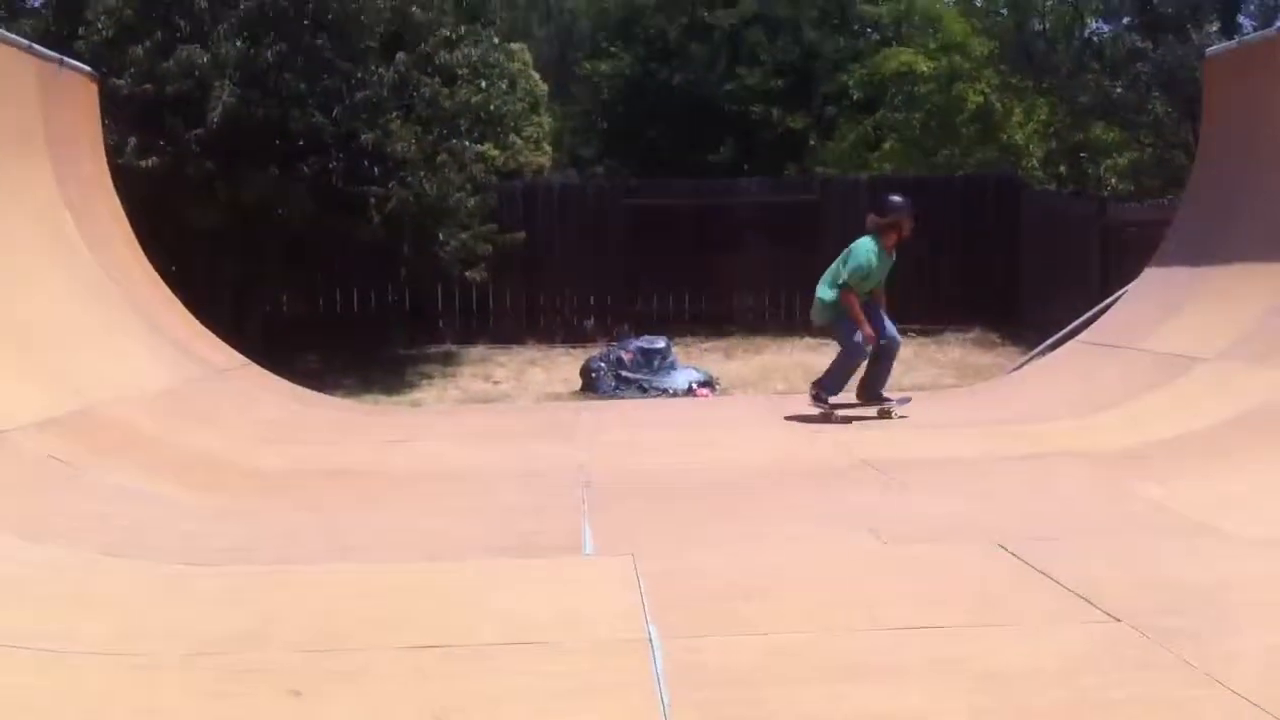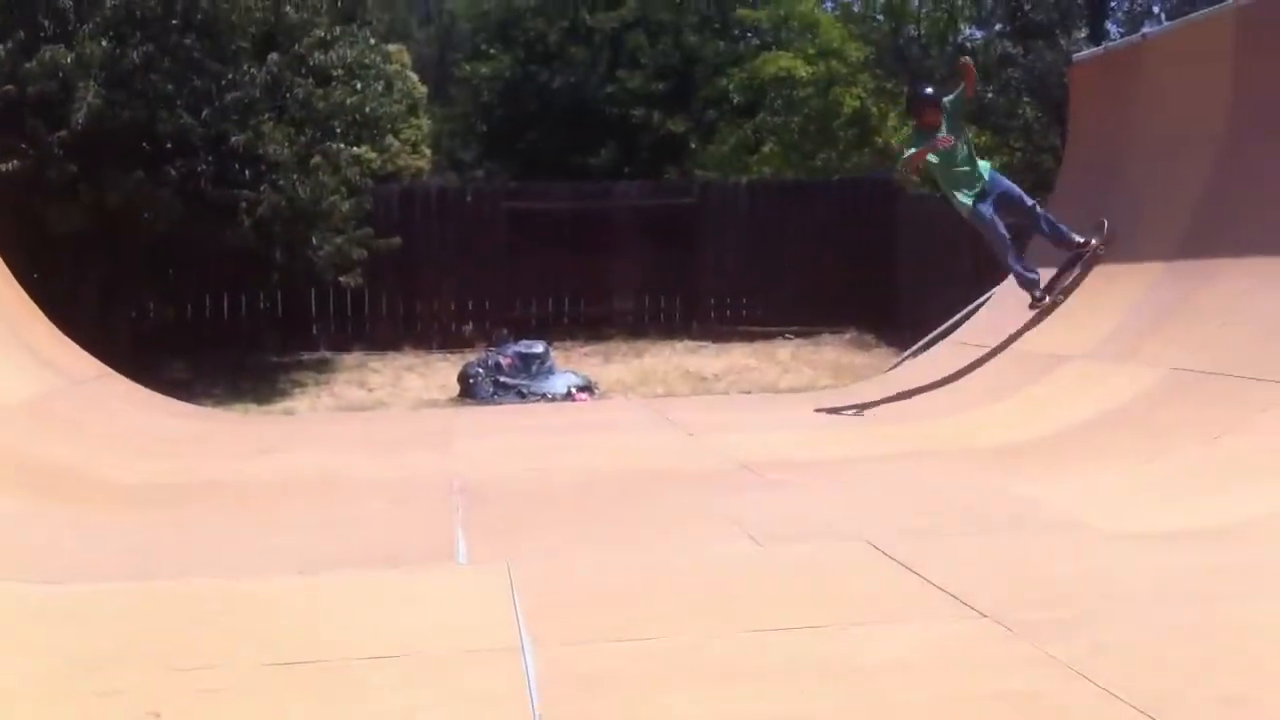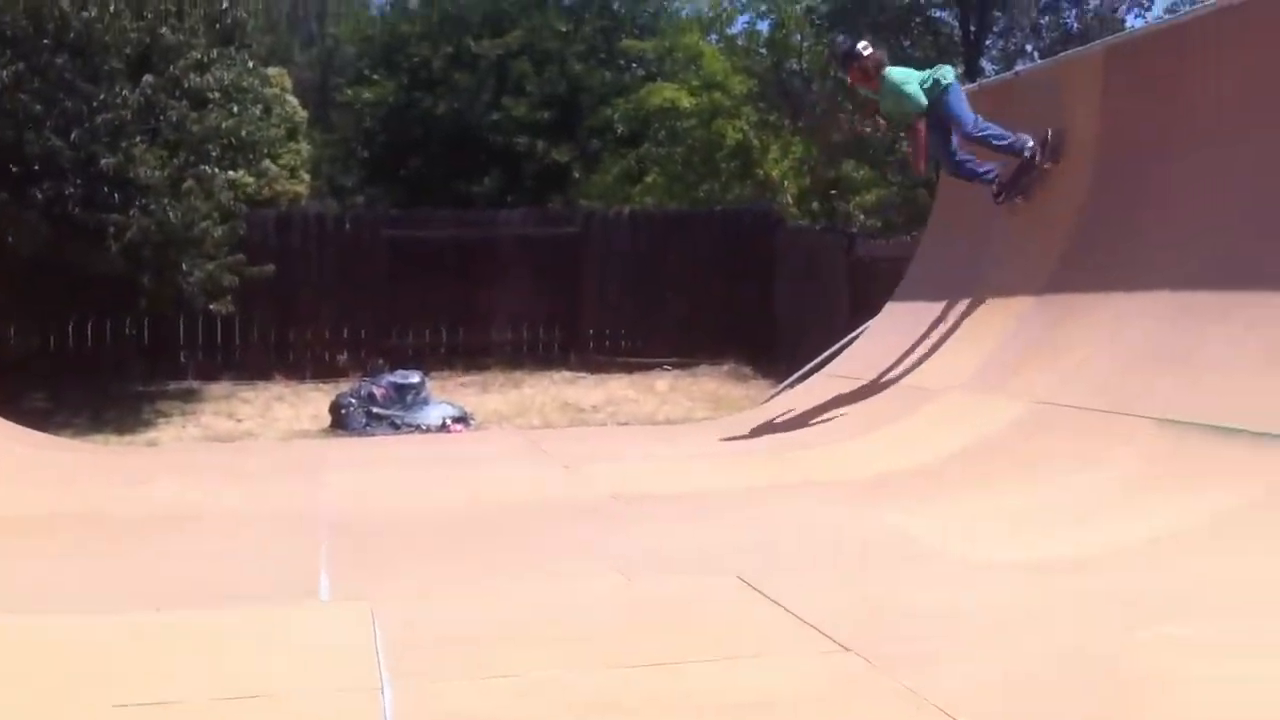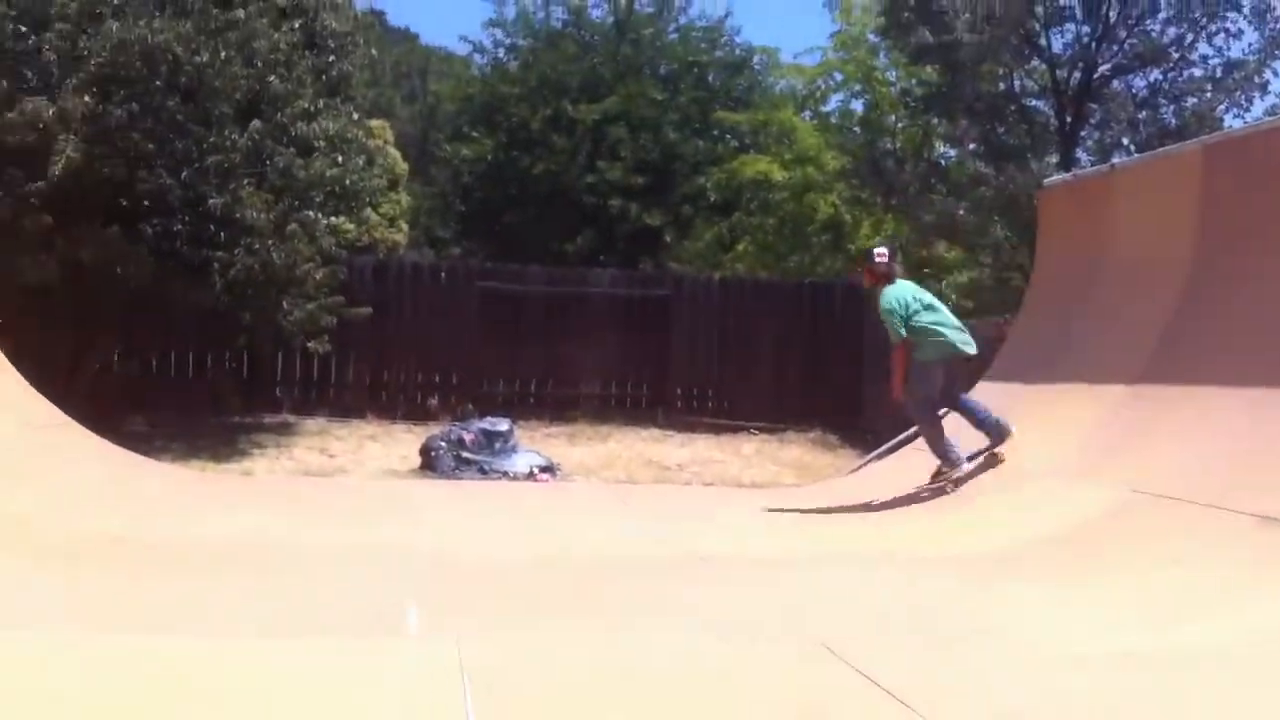
dt=0.5s
person 1, frame 1
left shoulder: (888, 252)
right shoulder: (867, 251)
left elbow: (878, 289)
right elbow: (847, 291)
left wrist: (881, 323)
right wrist: (864, 326)
left hip: (857, 300)
right hip: (833, 303)
left knee: (890, 341)
right knee: (859, 348)
left ankle: (870, 391)
right ankle: (821, 391)
person 1, frame 2
left shoulder: (949, 108)
right shoulder: (919, 141)
left elbow: (969, 87)
right elbow: (907, 166)
left wrist: (968, 69)
right wrist: (928, 149)
left hip: (986, 177)
right hip: (968, 197)
left knee: (1030, 209)
right knee: (1002, 241)
left ankle: (1071, 242)
right ankle: (1031, 285)
person 1, frame 3
left shoulder: (896, 82)
right shoulder: (865, 85)
left elbow: (919, 121)
left wrist: (920, 157)
right wrist: (879, 115)
left hip: (940, 87)
right hip: (927, 110)
left knee: (970, 129)
right knee: (950, 160)
left ankle: (1023, 145)
right ankle: (991, 176)
person 1, frame 4
left shoulder: (887, 302)
right shoulder: (904, 286)
left elbow: (900, 346)
left wrist: (898, 384)
left hip: (934, 348)
right hip: (955, 338)
left knee: (917, 407)
right knee: (950, 396)
left ankle: (952, 462)
right ankle: (998, 430)
